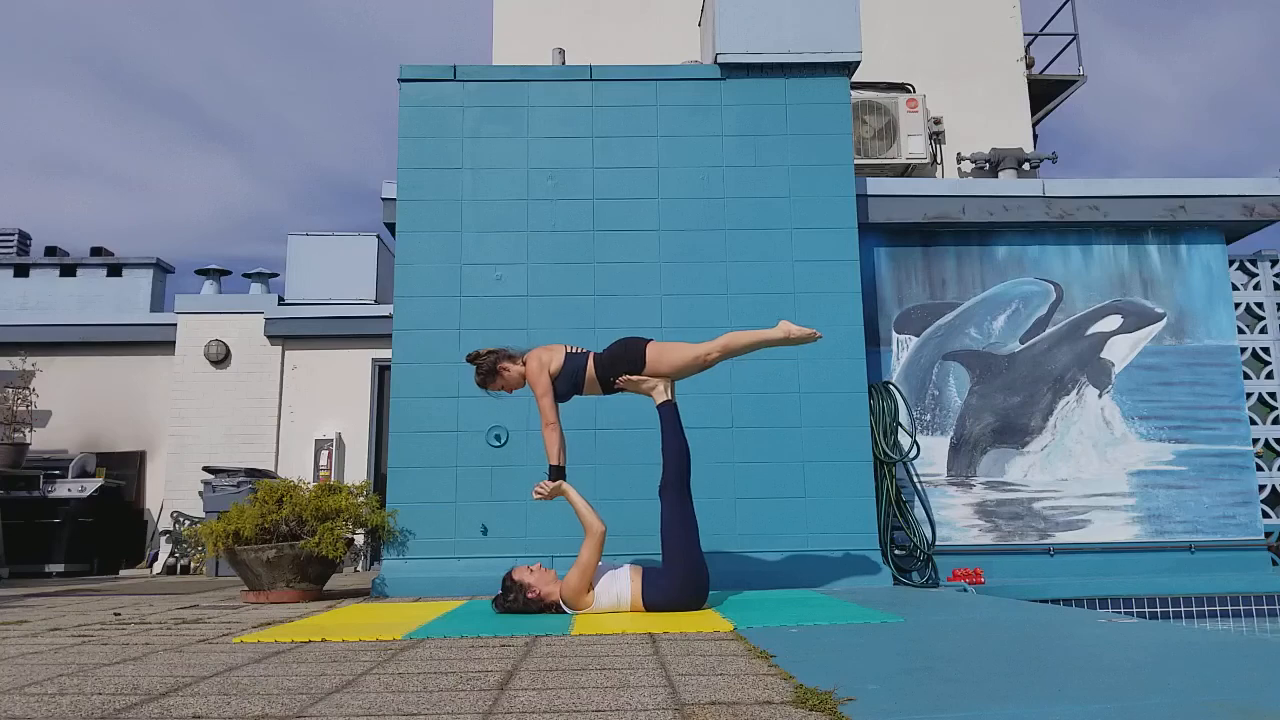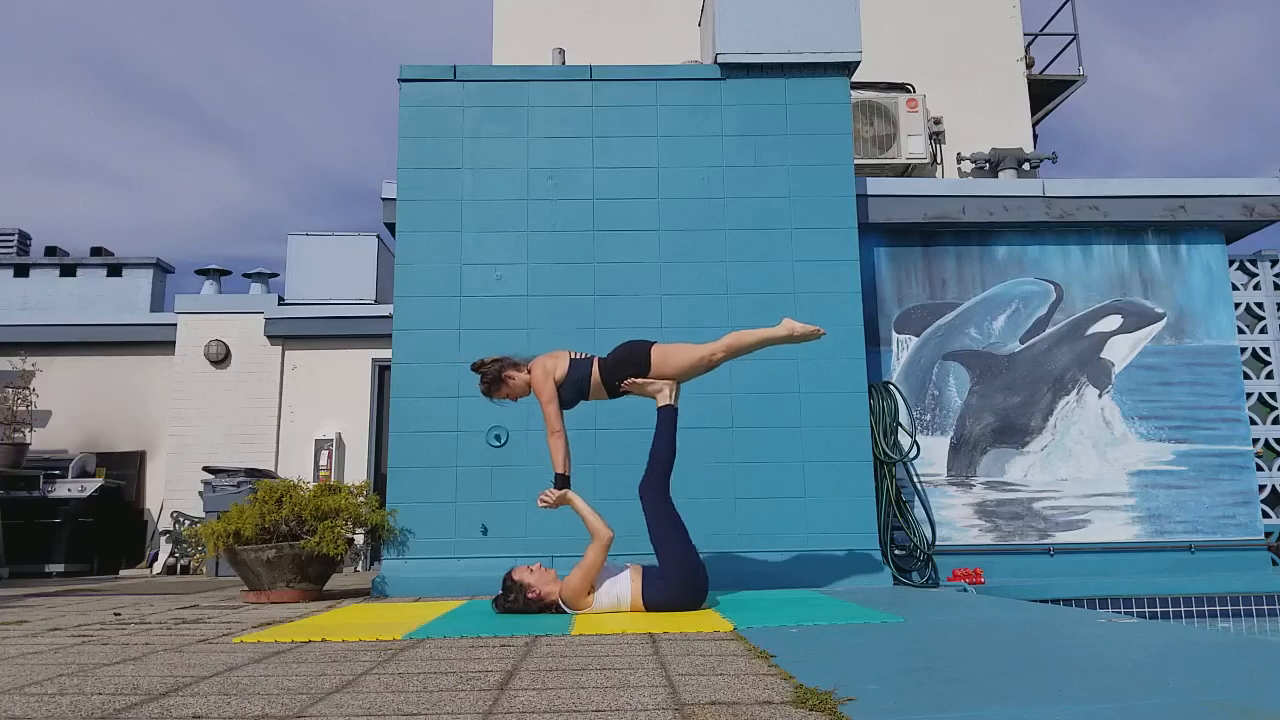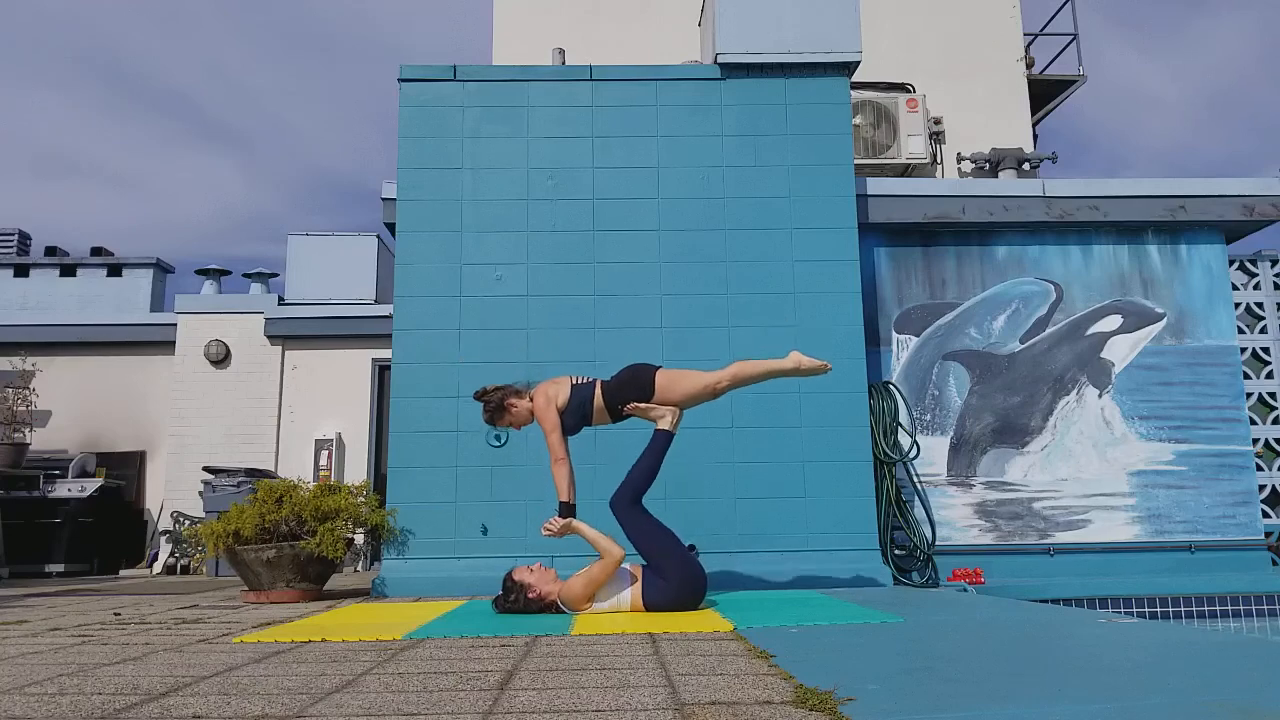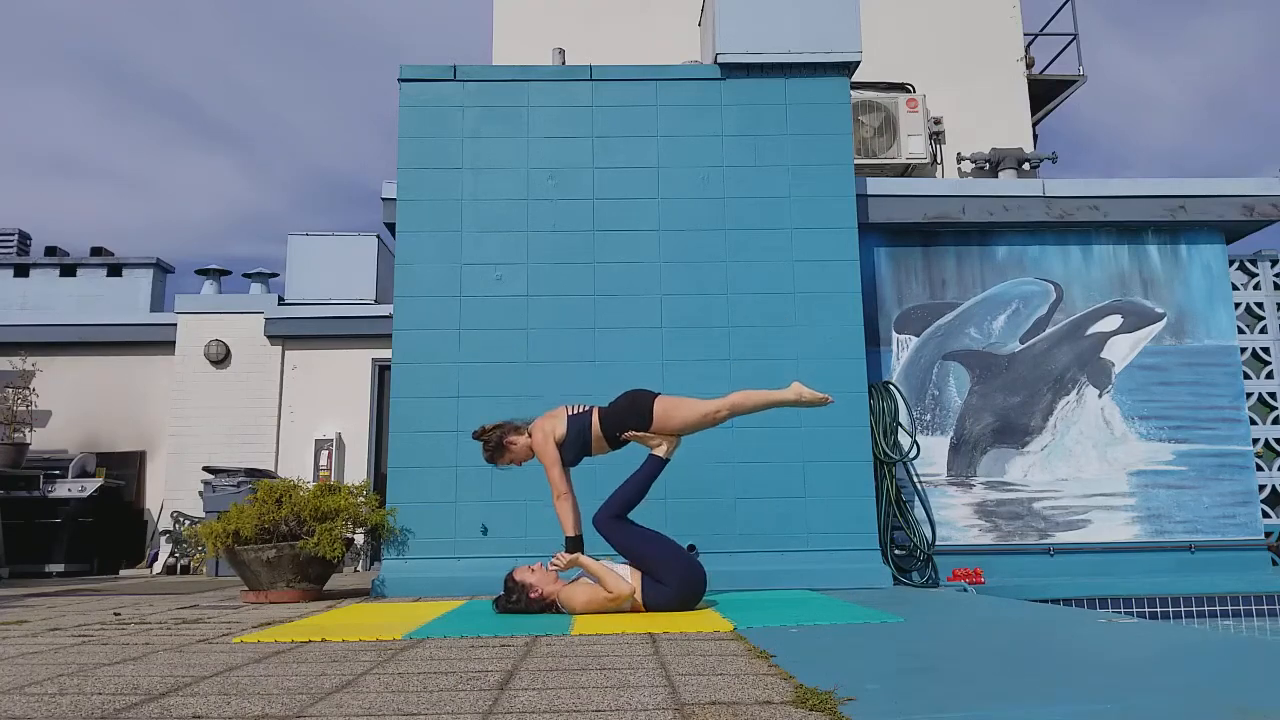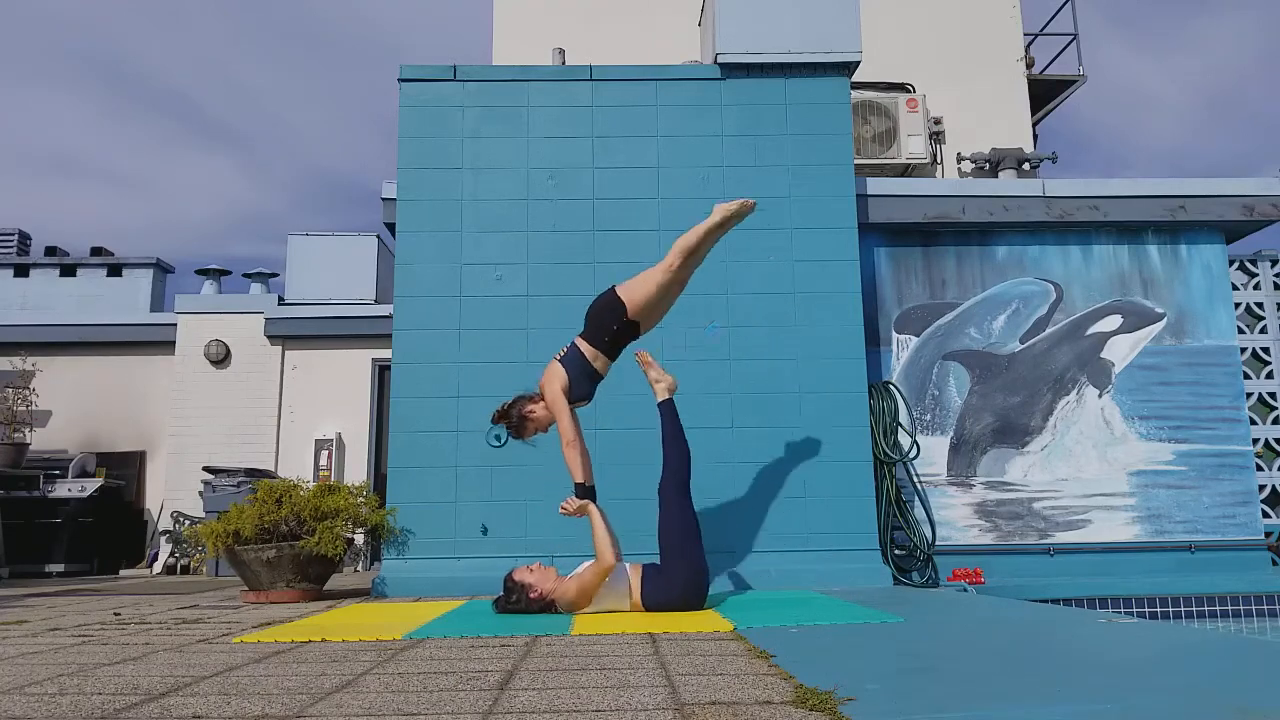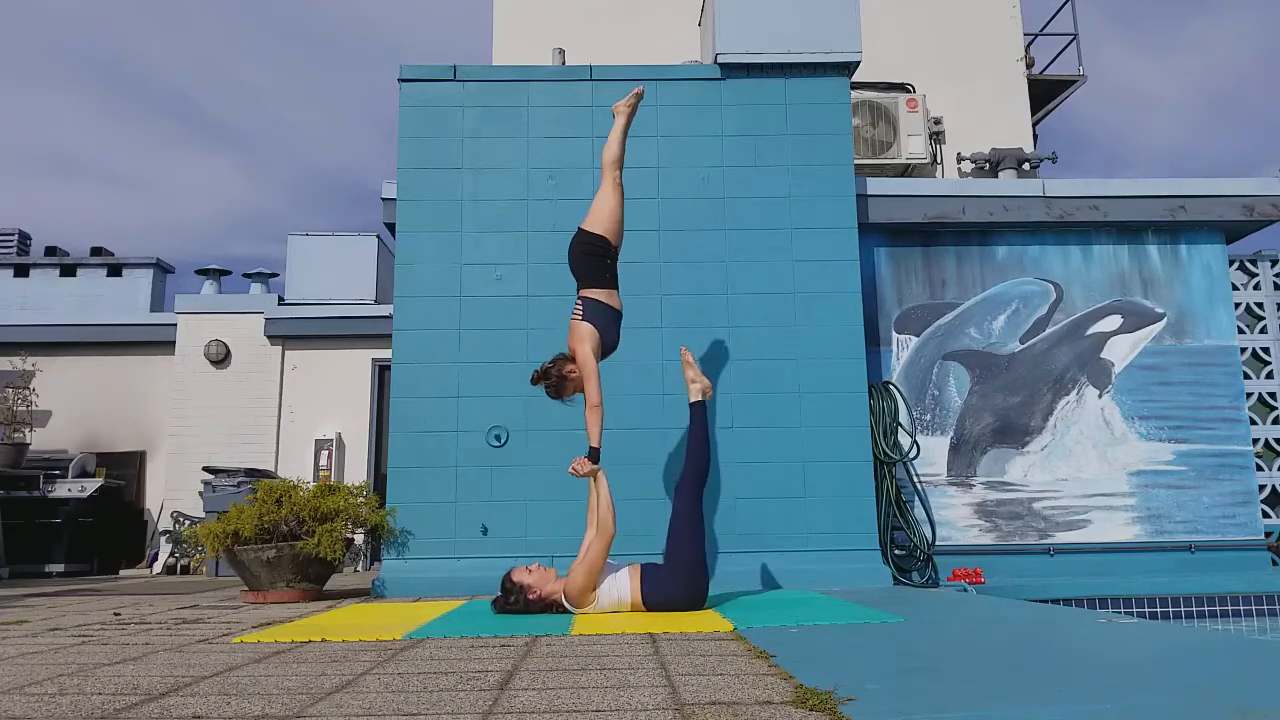
dt=0.4s
person 1, frame 1
left shoulder: (534, 365)
right shoulder: (540, 364)
left elbow: (550, 424)
right elbow: (554, 425)
left wrist: (555, 475)
right wrist: (558, 475)
left hip: (628, 362)
right hip: (625, 367)
left knee: (708, 353)
right knee: (707, 355)
left ankle: (779, 334)
right ankle: (778, 332)
person 1, frame 2
left shoulder: (539, 373)
right shoulder: (545, 372)
left elbow: (555, 432)
right elbow: (559, 433)
left wrist: (560, 483)
right wrist: (564, 482)
left hip: (632, 365)
right hip: (630, 371)
left knee: (714, 353)
right knee: (712, 357)
left ankle: (784, 331)
right ankle: (784, 331)
person 1, frame 3
left shoulder: (541, 400)
right shoulder: (549, 398)
left elbow: (559, 460)
right elbow: (563, 461)
left wrist: (566, 511)
right wrist: (568, 511)
left hip: (635, 389)
right hip: (633, 393)
left knee: (718, 381)
right knee: (717, 384)
left ankle: (788, 364)
right ankle: (789, 362)
person 1, frame 4
left shoulder: (539, 435)
right shoulder: (548, 434)
left elbow: (561, 495)
right elbow: (567, 496)
left wrist: (573, 548)
right wrist: (577, 547)
left hip: (632, 415)
right hip: (630, 418)
left knee: (717, 409)
right knee: (716, 410)
left ankle: (790, 394)
right ankle: (790, 394)
person 1, frame 5
left shoulder: (552, 393)
right shoulder: (560, 396)
left elbow: (571, 445)
right elbow: (576, 446)
left wrist: (582, 494)
right wrist: (587, 494)
left hip: (613, 314)
right hip: (614, 323)
left knee: (672, 265)
right knee: (675, 271)
left ankle: (720, 217)
right ankle: (721, 219)
person 1, frame 6
left shoulder: (583, 351)
right shoulder: (583, 351)
left elbow: (594, 404)
left wrist: (593, 453)
right wrist: (593, 454)
left hip: (593, 254)
right hip: (595, 257)
left knee: (612, 180)
right knee: (612, 181)
left ankle: (624, 115)
person 2, frame 1
left shoulder: (570, 595)
right shoulder: (571, 593)
right elbow: (597, 531)
right wrist: (566, 490)
left hip: (678, 587)
right hip: (682, 589)
right knee: (673, 489)
right ankle: (663, 399)
person 2, frame 2
left shoulder: (572, 592)
right shoulder: (571, 593)
right elbow: (604, 536)
right wrist: (570, 497)
left hip: (677, 586)
right hip: (681, 587)
right knee: (653, 489)
right ankle: (665, 403)
person 2, frame 3
left shoulder: (573, 589)
right shoulder: (571, 594)
right elbow: (615, 554)
right wrist: (574, 525)
left hip: (677, 585)
right hip: (681, 585)
right knee: (624, 502)
left ankle: (665, 426)
right ankle: (665, 426)
person 2, frame 4
left shoulder: (570, 591)
right shoulder: (569, 598)
right elbow: (623, 590)
right wrist: (580, 559)
left hip: (678, 585)
right hip: (680, 584)
left knee: (608, 519)
right knee: (608, 518)
left ankle: (660, 451)
right ankle: (660, 452)
person 2, frame 5
left shoulder: (571, 586)
right shoulder: (567, 595)
left elbow: (612, 556)
right elbow: (608, 561)
left wrist: (592, 510)
right wrist: (591, 510)
left hip: (676, 588)
right hip: (680, 589)
right knee: (673, 488)
right ankle: (662, 396)
person 2, frame 6
left shoulder: (574, 583)
right shoulder: (574, 592)
left elbow: (593, 528)
right elbow: (606, 532)
left wrist: (593, 478)
right wrist: (598, 476)
left hip: (677, 587)
right hip: (680, 589)
right knee: (687, 490)
right ankle: (695, 396)
